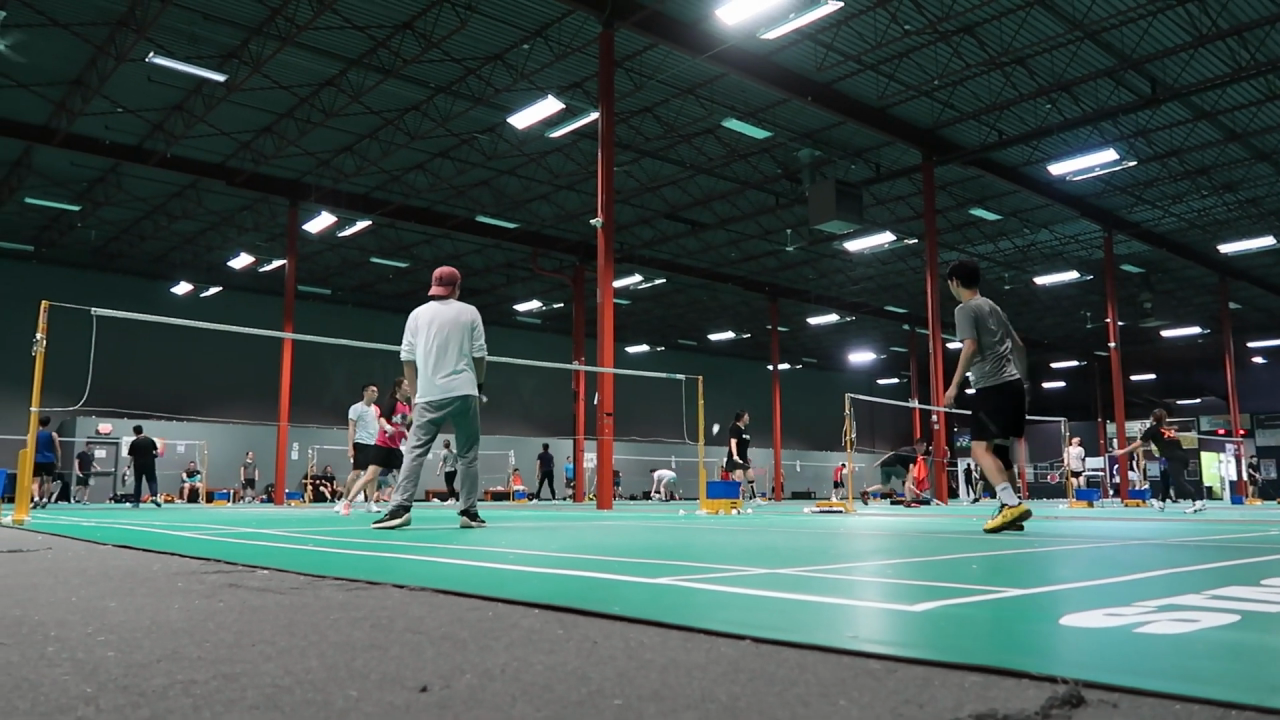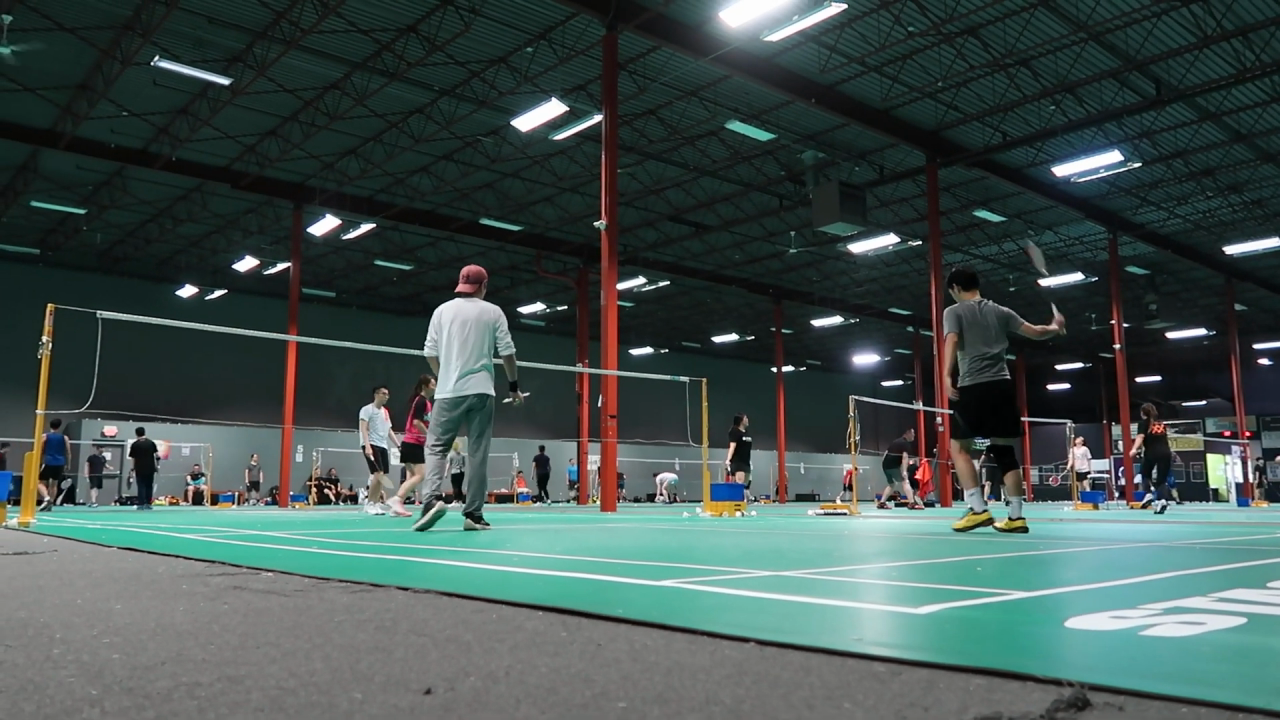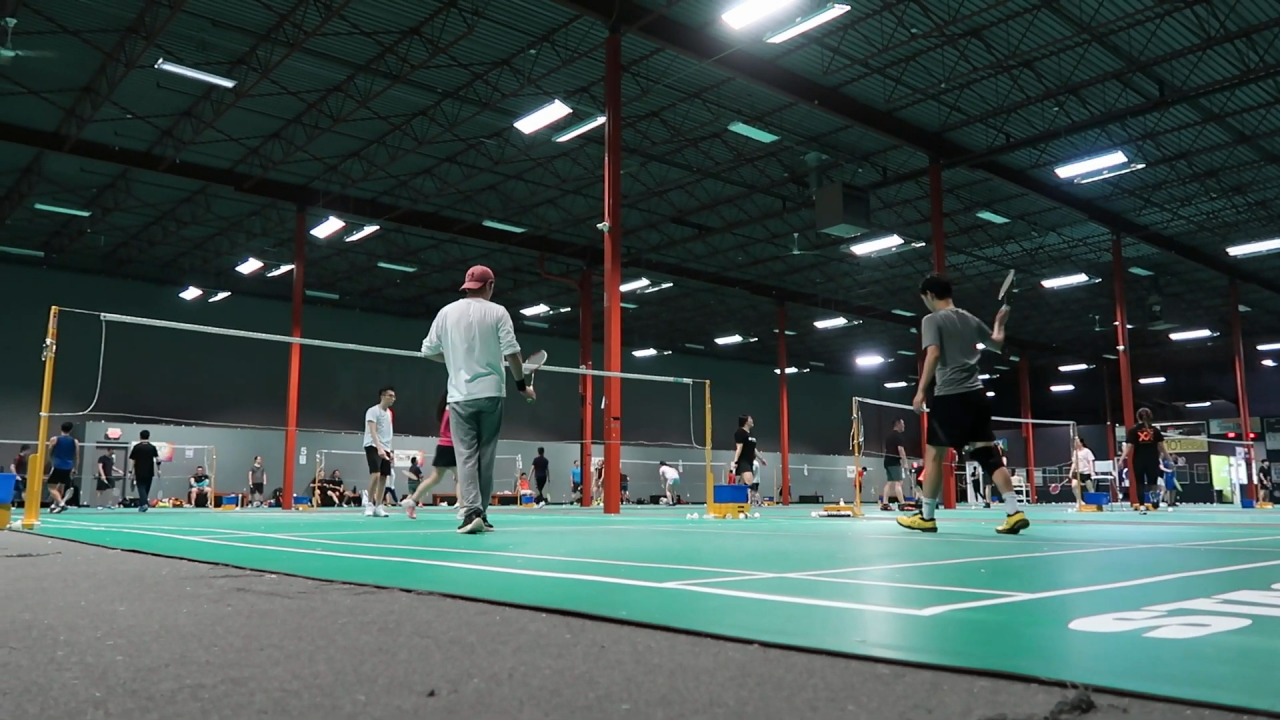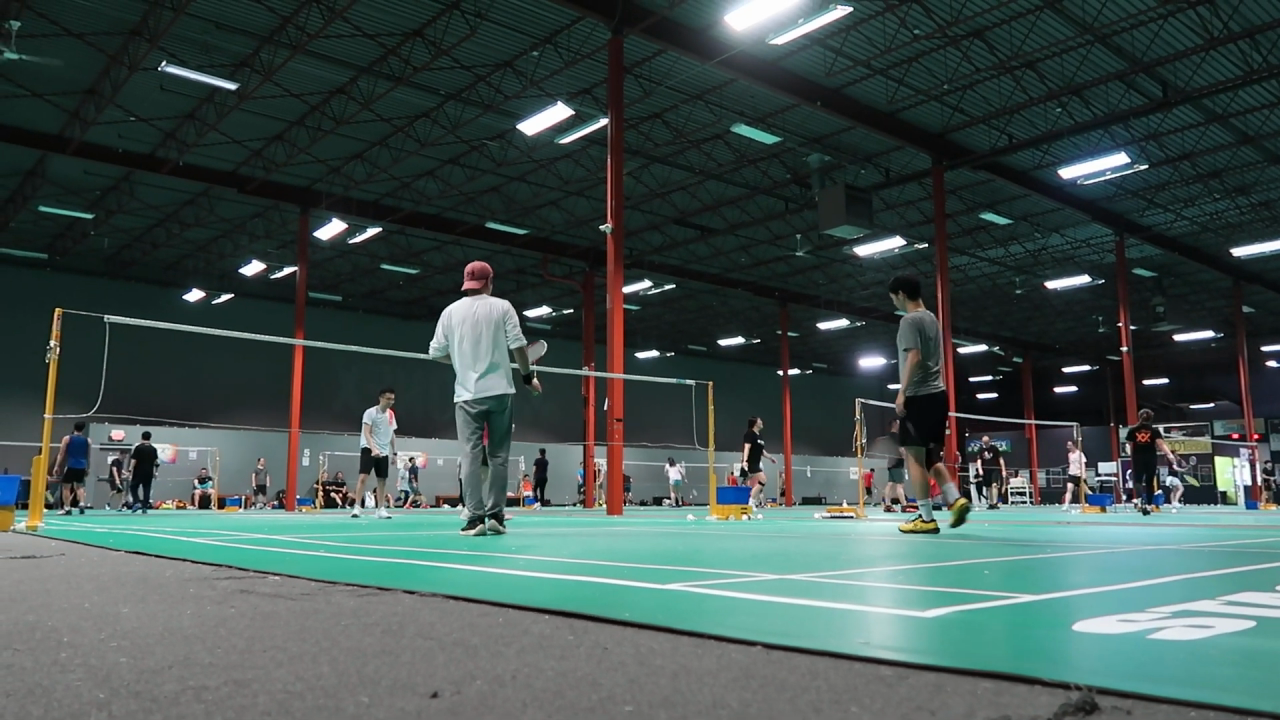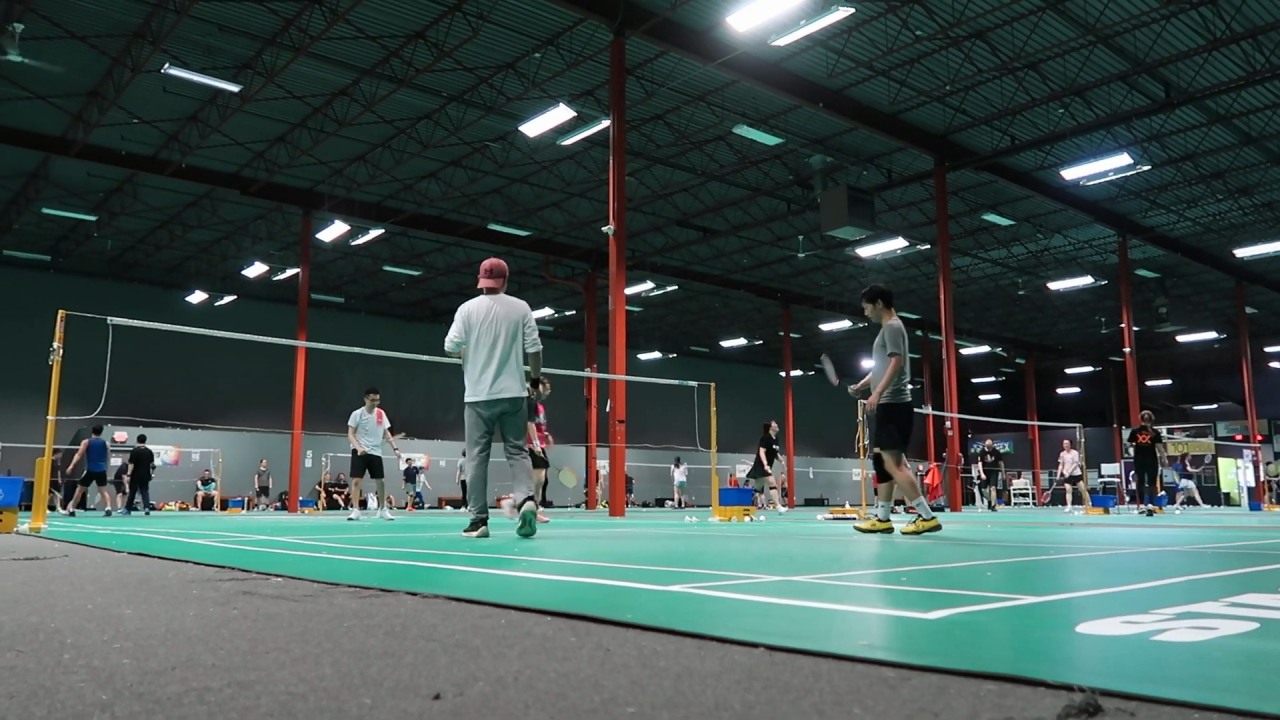
dt=0.3s
person 1, frame 1
left shoulder: (417, 314)
right shoulder: (469, 312)
left elbow: (407, 358)
right elbow: (479, 355)
left wrist: (415, 393)
right wrist: (478, 386)
left hip: (430, 395)
right hip: (464, 393)
left knee: (415, 451)
right knee: (468, 454)
left ankle: (400, 508)
right ankle: (469, 511)
person 1, frame 2
left shoulder: (442, 311)
right shoulder: (493, 312)
left elbow: (431, 354)
right elbow: (507, 353)
right wrist: (513, 386)
left hip: (449, 392)
right hip: (481, 391)
left knee: (437, 447)
right knee: (477, 454)
left ankle: (433, 499)
right ankle: (473, 513)
person 1, frame 3
left shoulder: (446, 312)
right shoulder: (497, 312)
left elbow: (428, 350)
right elbow: (511, 351)
right wrist: (522, 384)
left hip: (460, 394)
right hip: (491, 393)
left knee: (466, 455)
right knee: (486, 455)
left ankle: (471, 512)
right ankle: (478, 513)
person 1, frame 4
left shoulder: (450, 312)
right shoulder: (503, 307)
left elbow: (435, 352)
right elbow: (518, 345)
right wrist: (528, 377)
left hip: (467, 394)
right hip: (500, 391)
left knee: (471, 455)
right knee: (499, 454)
left ankle: (476, 518)
right ankle: (496, 515)
person 1, frame 5
left shoulder: (467, 308)
right shoulder: (521, 307)
left elbow: (451, 346)
right elbow: (534, 349)
right wrist: (534, 381)
left hip: (479, 395)
right hip: (513, 393)
left knee: (478, 457)
right knee: (518, 452)
left ankle: (479, 520)
right ankle: (527, 500)
person 2, frame 1
left shoulder: (964, 309)
right shoulder: (992, 307)
left elbow: (970, 348)
right elbow: (1018, 346)
left wrist: (954, 385)
right wrist: (1024, 378)
left hip: (992, 389)
right hip: (1013, 386)
left knee: (981, 450)
right knee: (999, 450)
left ankle: (1013, 504)
right ankle: (1010, 510)
person 2, frame 2
left shoulder: (954, 311)
right shoulder: (999, 311)
left elbow: (951, 342)
right elbow: (1037, 332)
left wrist: (947, 377)
right wrist: (1056, 326)
left hip: (973, 388)
right hip: (1002, 386)
left knee: (959, 448)
right knee: (1003, 452)
left ankle: (979, 509)
right ankle: (1016, 516)
person 2, frame 3
left shoulder: (932, 319)
right shoulder: (970, 319)
left elbow: (933, 355)
right elbow: (997, 342)
left wrist: (921, 391)
right wrist: (999, 322)
left hip: (949, 396)
right hip: (976, 395)
left knee: (934, 456)
right knee: (988, 454)
left ankle: (926, 516)
right ankle: (1014, 512)
person 2, frame 4
left shoulder: (909, 320)
right shoulder: (930, 318)
left elbow: (913, 358)
left wrist: (901, 394)
left hip: (918, 398)
right hip: (936, 395)
left knee: (913, 458)
right knee: (930, 456)
left ankle: (927, 518)
right ankle: (956, 499)
person 2, frame 5
left shoulder: (891, 327)
right shoulder: (890, 329)
left elbow: (896, 363)
left wrist: (876, 394)
right wrist: (861, 385)
left hip: (892, 404)
right hip: (890, 404)
left knee: (893, 462)
right knee: (880, 460)
left ankle: (927, 516)
right ankle: (882, 518)
